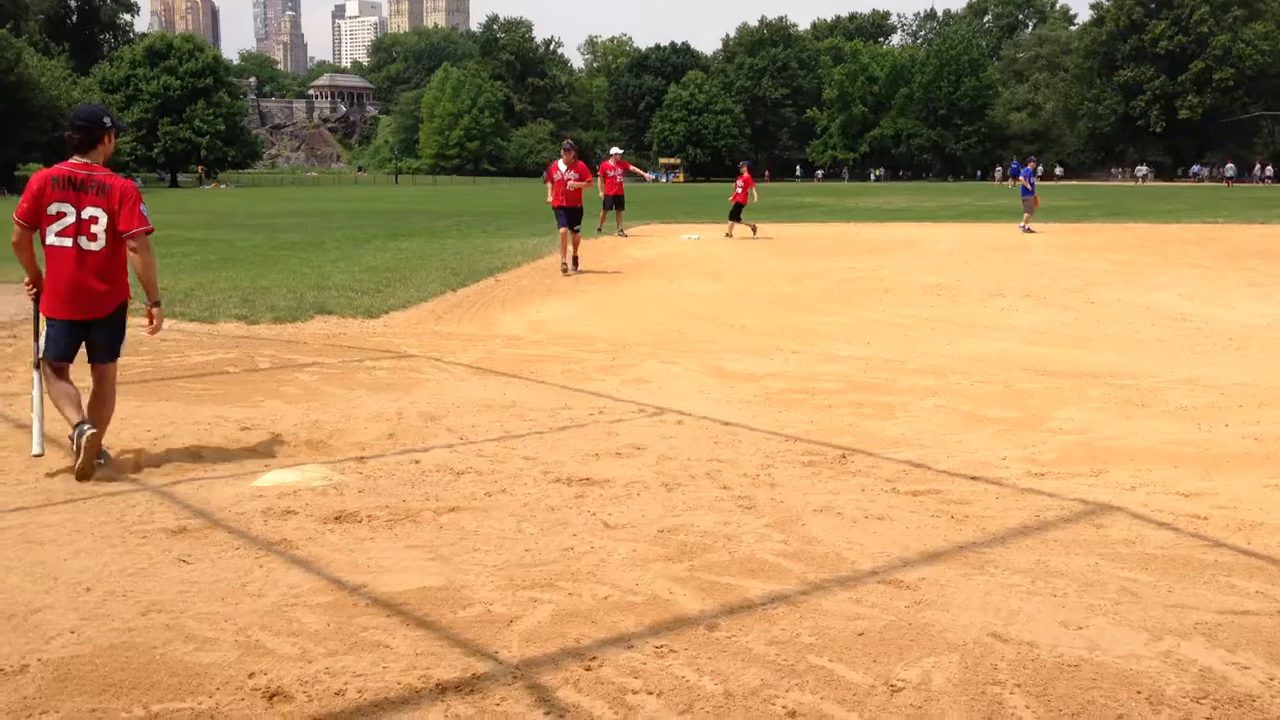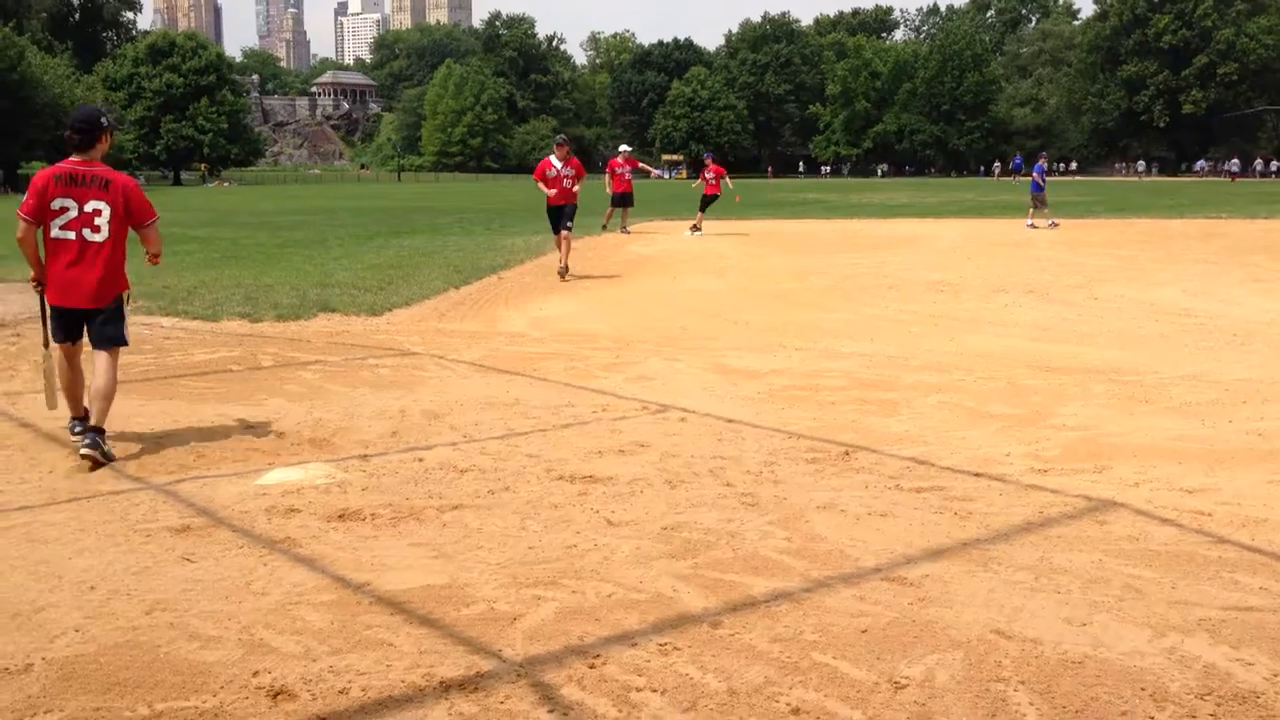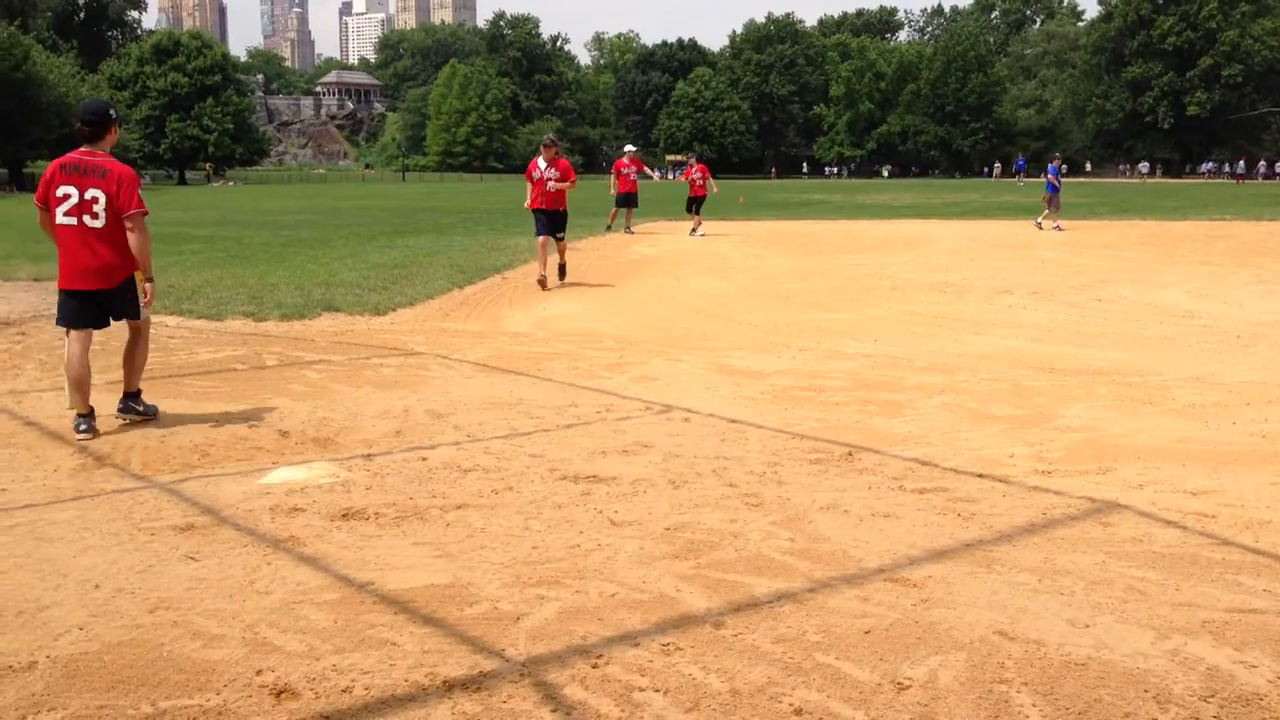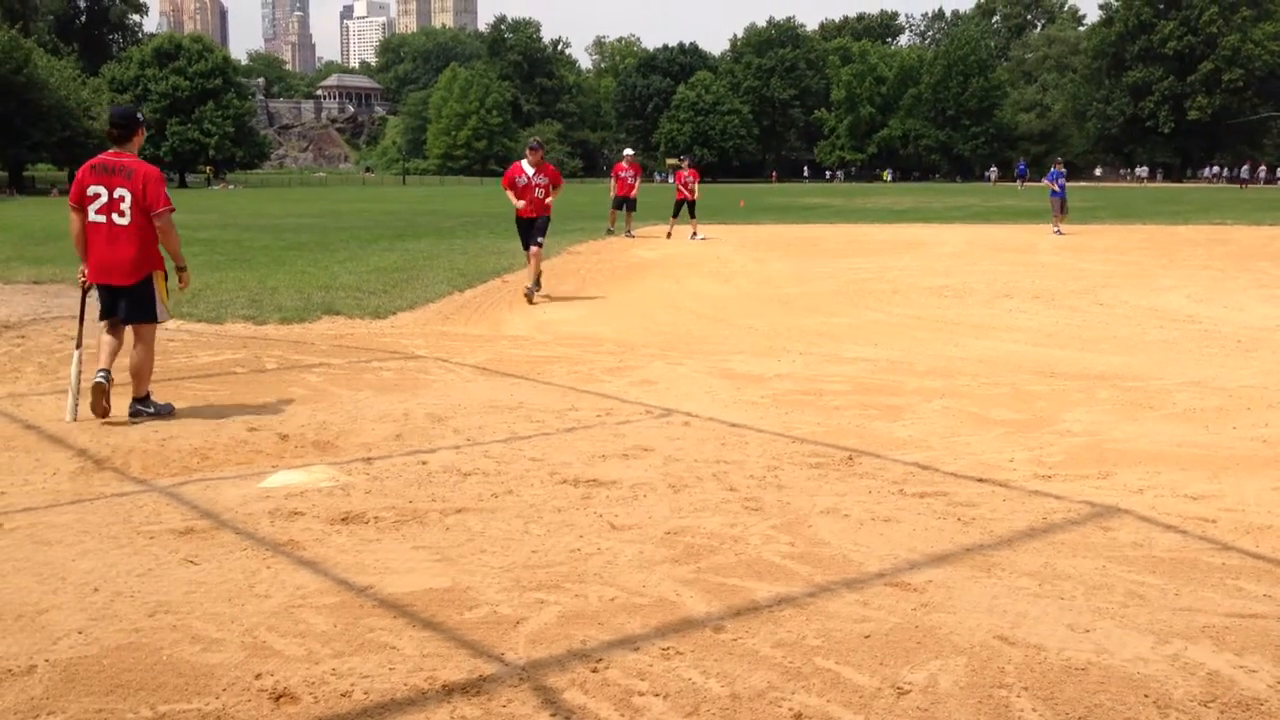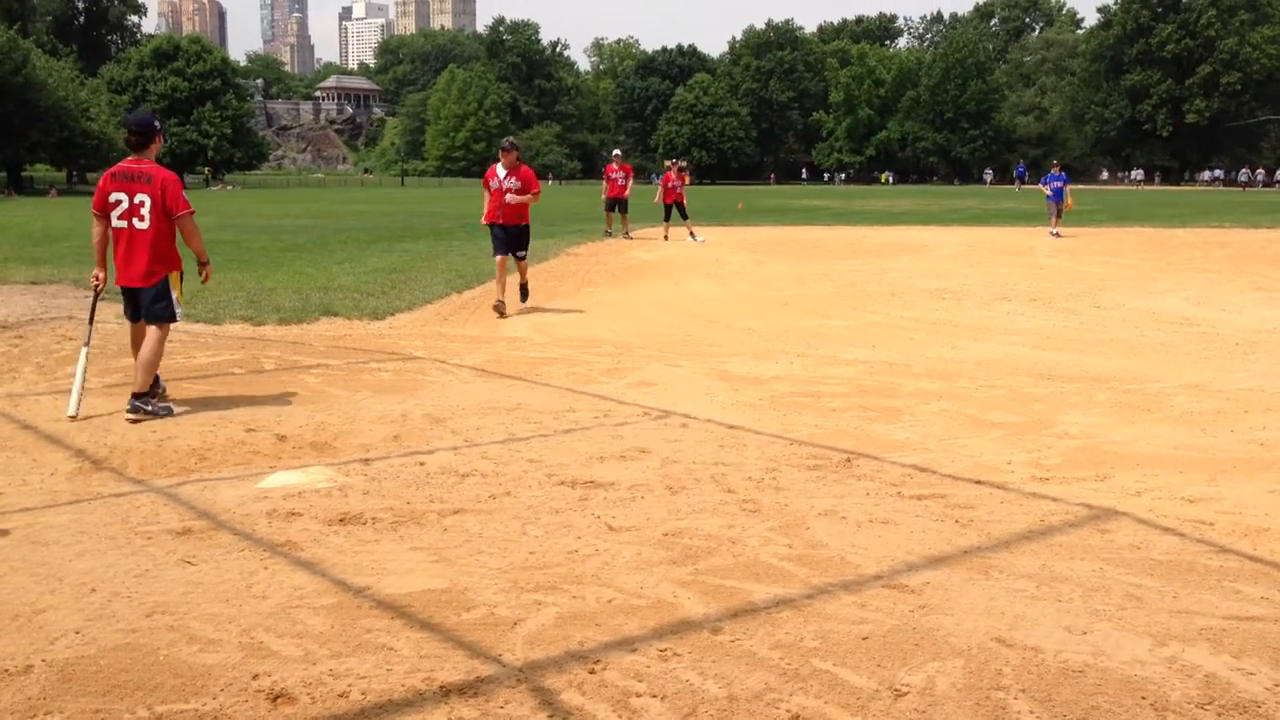
dt=0.4s
person 1, frame 1
left shoulder: (42, 181)
right shoulder: (121, 189)
left elbow: (20, 239)
right elbow: (138, 248)
left wrist: (34, 276)
right wrist: (153, 300)
left hip: (60, 297)
right hip: (108, 297)
left knee: (55, 372)
right knee: (104, 373)
left ankle: (82, 428)
right ankle: (94, 448)
person 1, frame 2
left shoulder: (45, 179)
right shoulder: (123, 184)
left elbow: (24, 234)
right elbow: (150, 234)
left wrist: (38, 270)
right wrist: (156, 252)
left hip: (61, 286)
right hip: (106, 288)
left knee: (68, 352)
right knee: (105, 359)
left ankle: (78, 420)
right ankle: (94, 434)
person 1, frame 3
left shoulder: (56, 169)
right shoulder: (122, 173)
left elbow: (45, 219)
right elbow: (134, 228)
right wrist: (148, 276)
left hip: (72, 272)
right hip: (117, 270)
left knee: (78, 341)
right knee: (139, 327)
left ankle: (83, 417)
right ankle: (130, 399)
person 1, frame 4
left shoulder: (88, 170)
right shoulder: (148, 174)
left elbow: (76, 218)
right elbow: (163, 225)
left wrist: (85, 262)
right wrist: (181, 265)
left hip: (102, 267)
right hip: (140, 267)
left knee: (113, 325)
right knee: (144, 333)
left ankle: (102, 374)
right ankle: (140, 402)
person 1, frame 5
left shoulder: (109, 177)
right shoulder: (166, 179)
left elbow: (99, 225)
right elbow: (186, 226)
left wrist: (100, 266)
right wrist: (204, 260)
left hip: (126, 269)
right hip: (159, 268)
left knee: (138, 325)
right knee: (156, 329)
left ankle: (148, 383)
right ankle: (139, 400)
